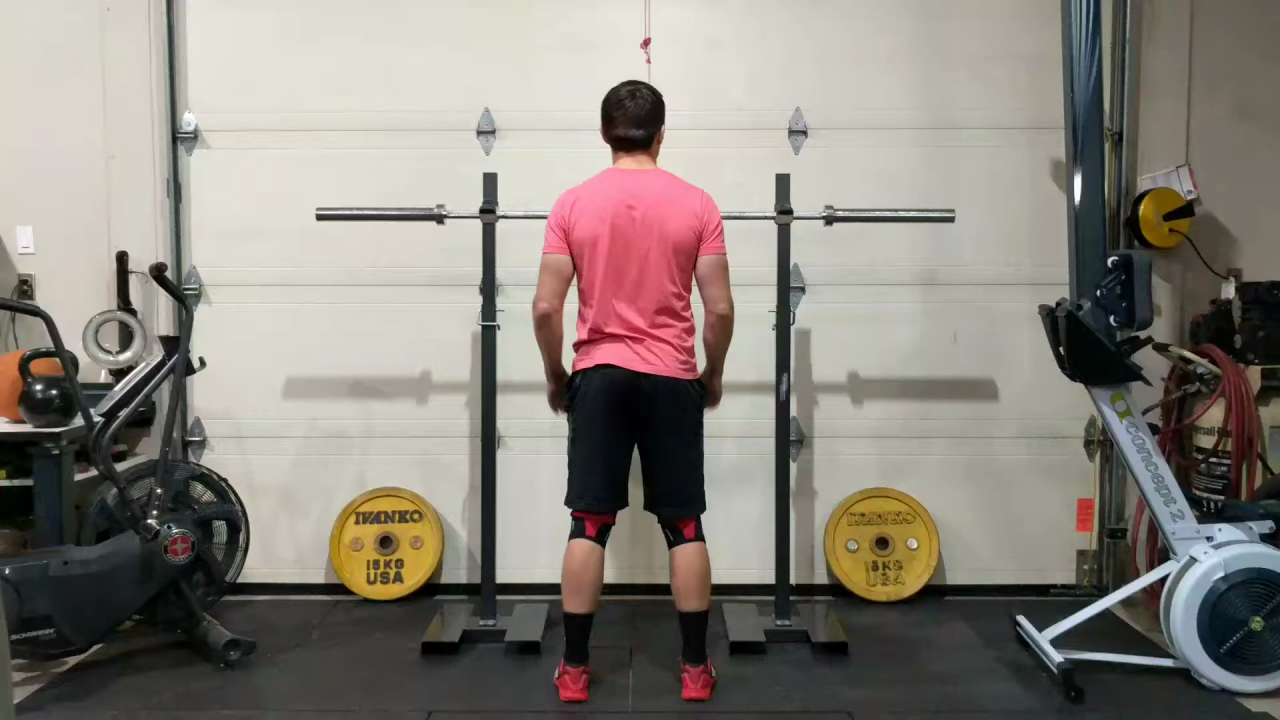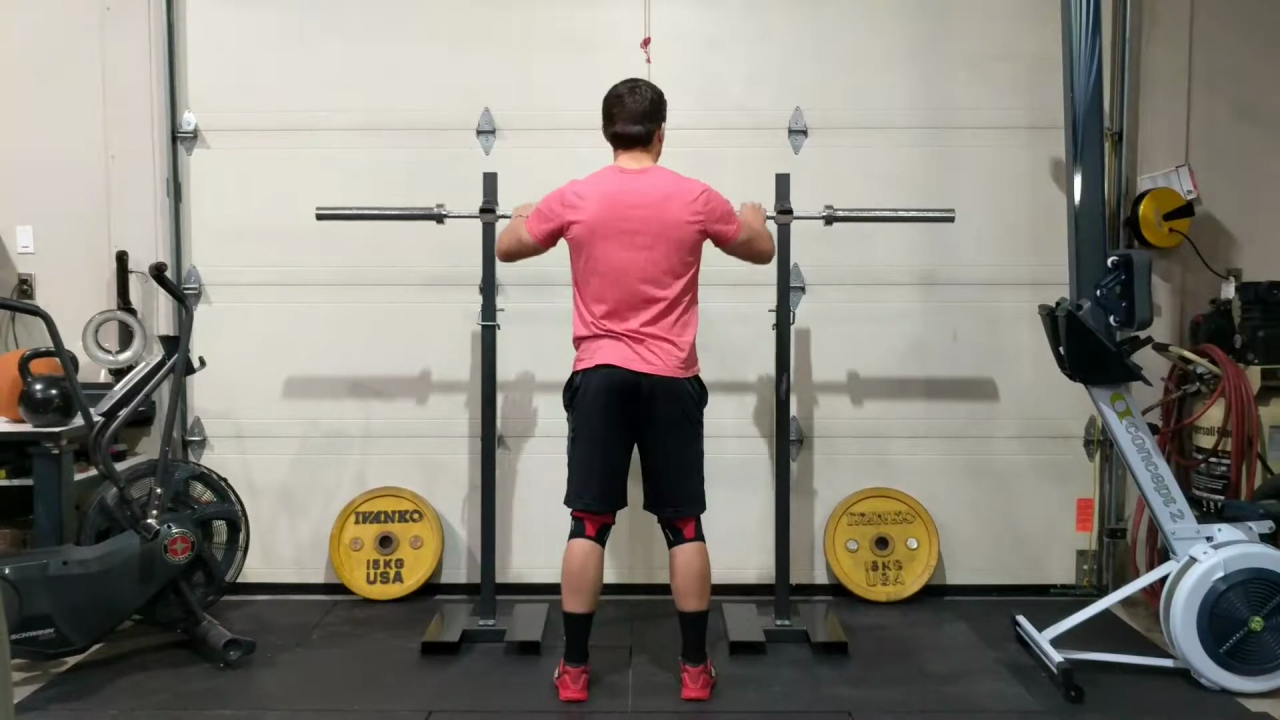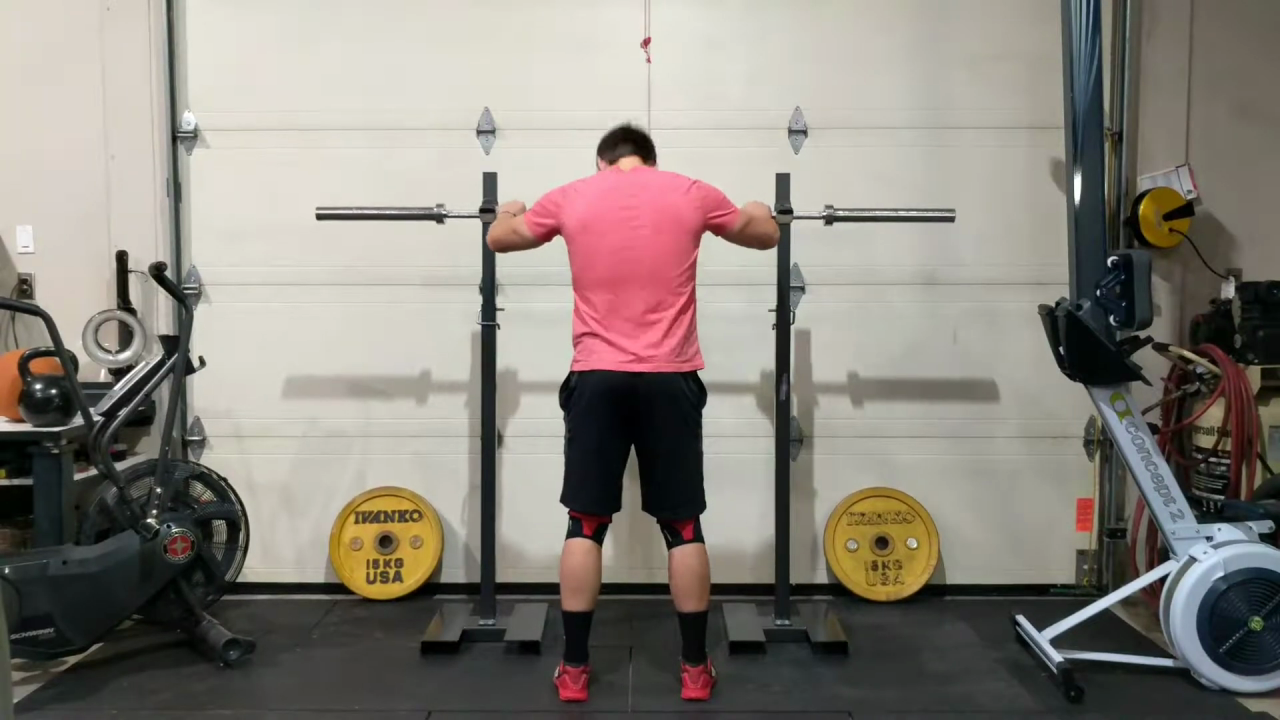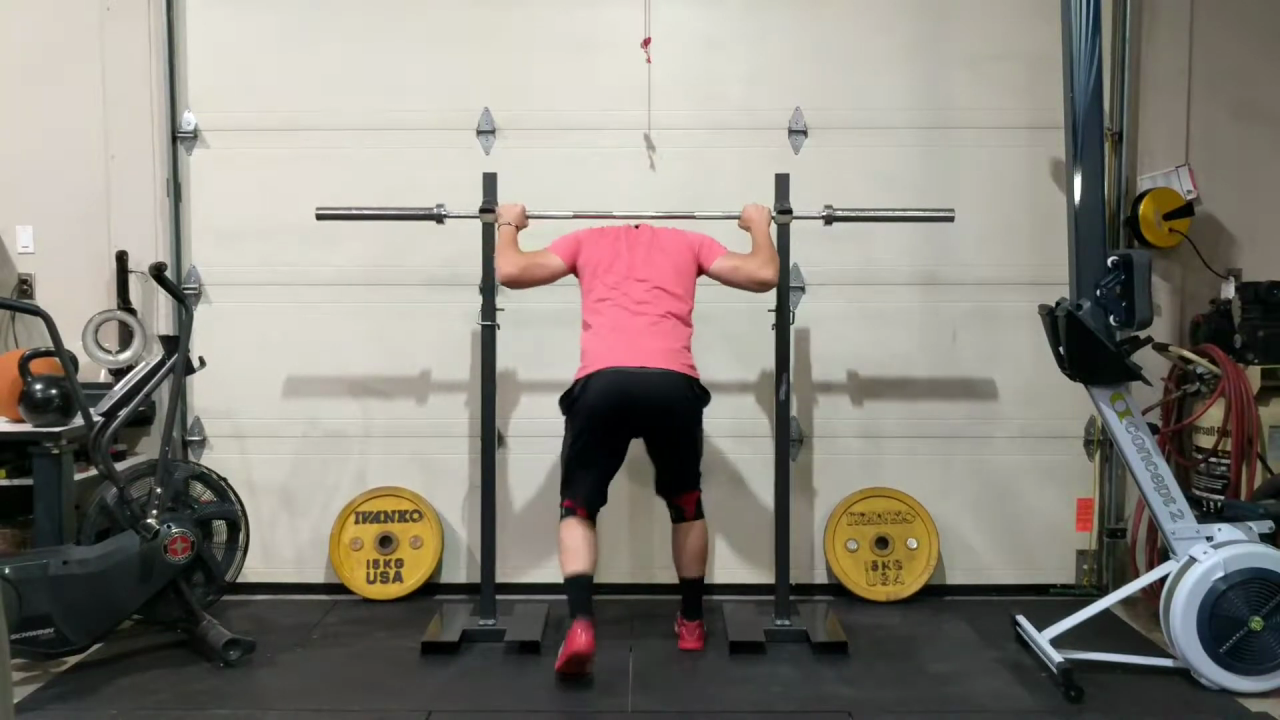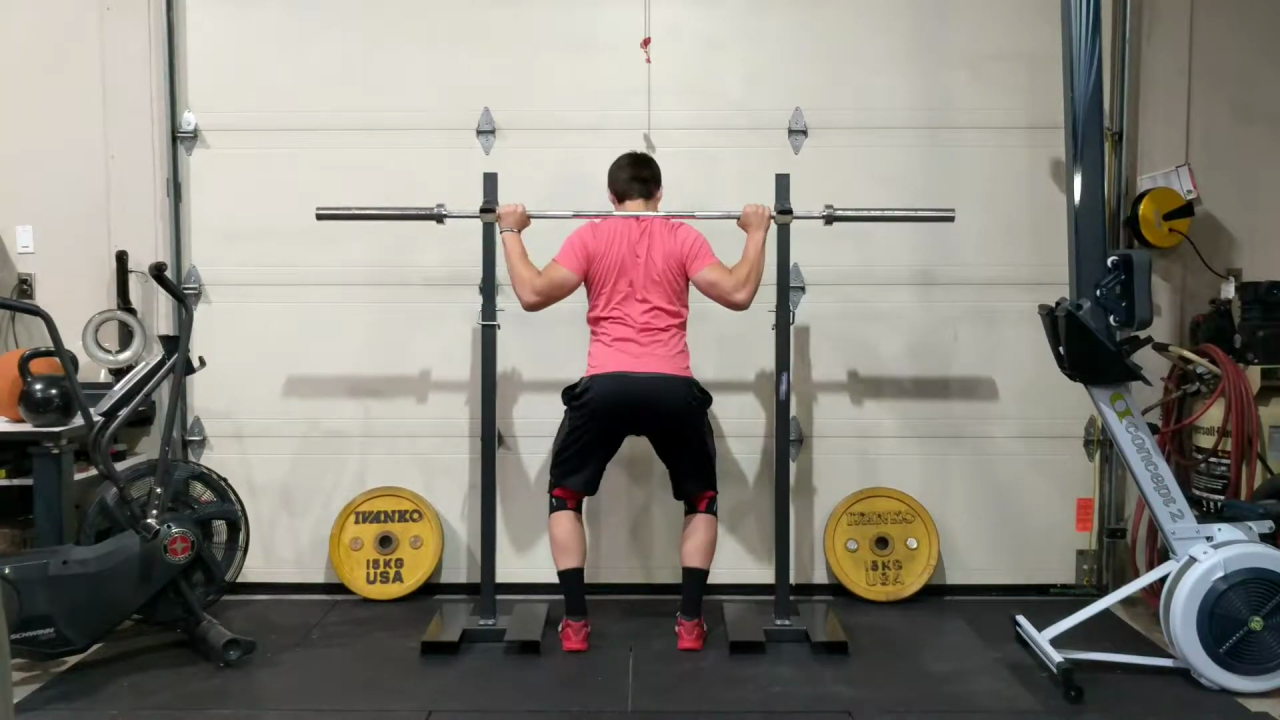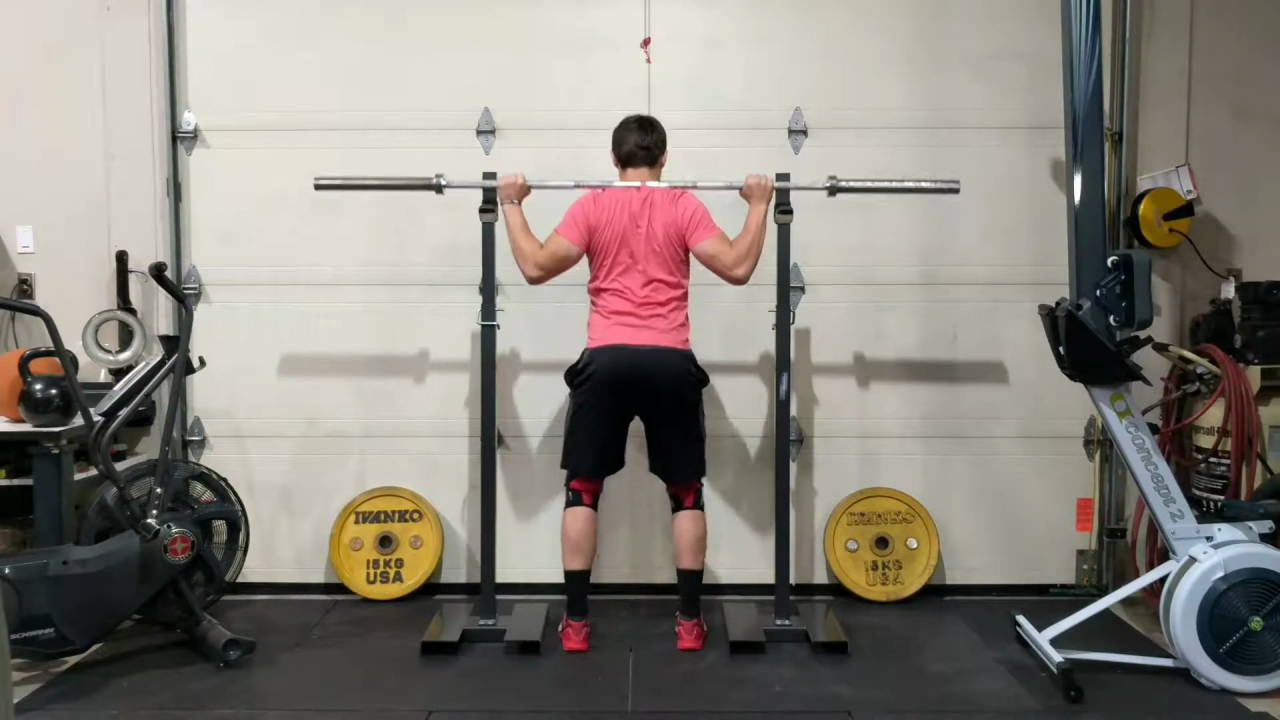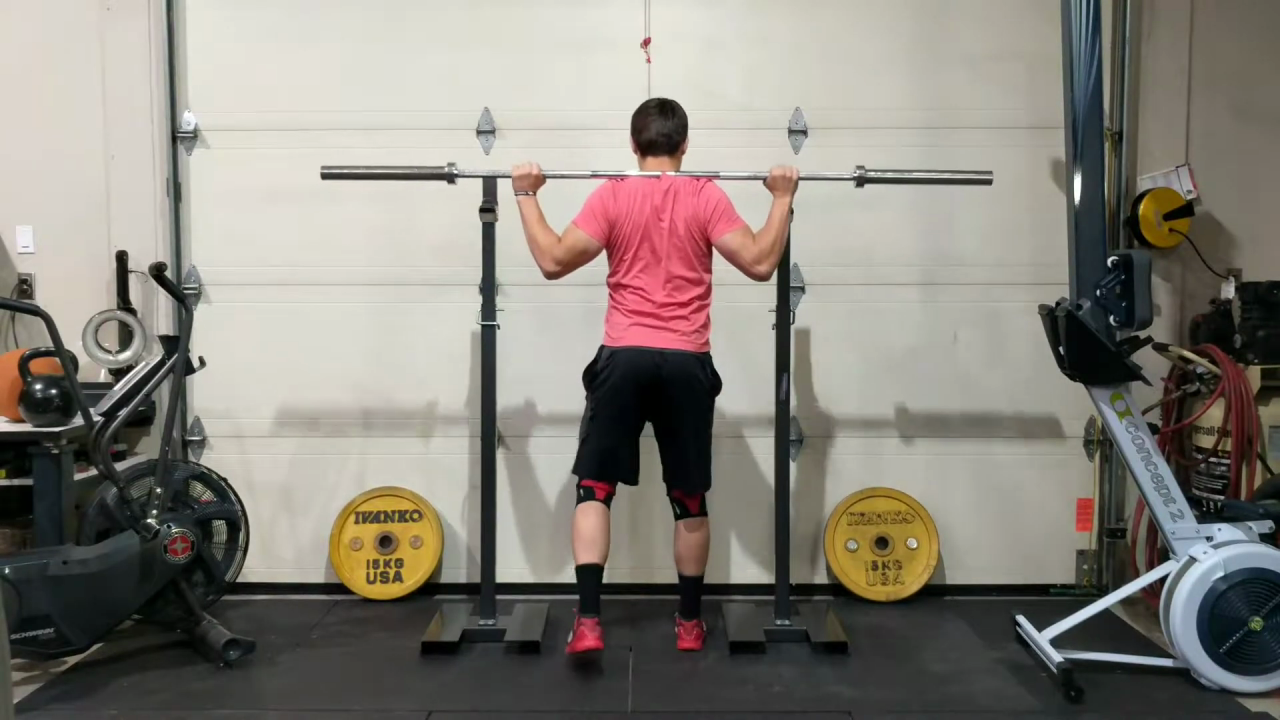
dt=0.7s
person 1, frame 1
left shoulder: (573, 204)
right shoulder: (696, 204)
left elbow: (545, 308)
right elbow: (720, 309)
left wrist: (555, 375)
right wrist: (713, 374)
left hip: (600, 378)
right hip: (672, 381)
left knee: (589, 525)
right knee: (683, 526)
left ankle: (574, 669)
right ankle: (695, 668)
person 1, frame 2
left shoulder: (574, 199)
right shoulder: (695, 199)
left elbow: (508, 248)
right elbow: (761, 249)
left wrist: (523, 214)
right wrist: (753, 216)
left hip: (599, 377)
right hip: (671, 380)
left knee: (588, 525)
right knee: (684, 526)
left ankle: (574, 668)
right ankle: (695, 668)
person 1, frame 3
left shoulder: (573, 196)
right shoulder: (691, 195)
left elbow: (500, 239)
right elbow: (764, 236)
left wrist: (510, 213)
right wrist: (757, 213)
left hip: (597, 378)
right hip: (670, 379)
left knee: (586, 524)
right knee: (682, 527)
left ankle: (574, 669)
right ankle: (695, 668)
person 1, frame 4
left shoulder: (587, 241)
right shoulder: (687, 242)
left elbow: (509, 272)
right elbow: (764, 276)
left wrist: (507, 224)
right wrist: (759, 226)
left hip: (603, 383)
right hip: (674, 384)
left knee: (578, 510)
right knee: (685, 503)
left ankle: (580, 624)
right ankle: (691, 623)
person 1, frame 5
left shoulder: (589, 237)
right shoulder: (683, 238)
left elbow: (532, 295)
right elbow: (738, 294)
left wrist: (511, 232)
right wrist: (756, 233)
left hip: (605, 387)
right hip: (672, 389)
left knee: (565, 496)
right knee: (701, 499)
left ankle: (575, 622)
right ankle: (690, 621)
person 1, frame 6
left shoulder: (592, 206)
right shoulder: (684, 206)
left elbow: (535, 267)
right elbow: (738, 268)
left wrist: (510, 203)
right wrist: (759, 205)
left hip: (605, 361)
right hip: (670, 363)
left knee: (582, 489)
right knee: (686, 492)
left ankle: (576, 622)
right ankle: (689, 621)
person 1, frame 7
left shoulder: (611, 196)
right shoulder: (706, 197)
left elbow: (553, 262)
right elbow: (760, 263)
left wrist: (526, 196)
right wrist: (782, 199)
left hip: (623, 359)
right hip: (686, 364)
left knee: (594, 486)
right knee: (689, 498)
left ankle: (589, 617)
right ankle: (689, 622)
